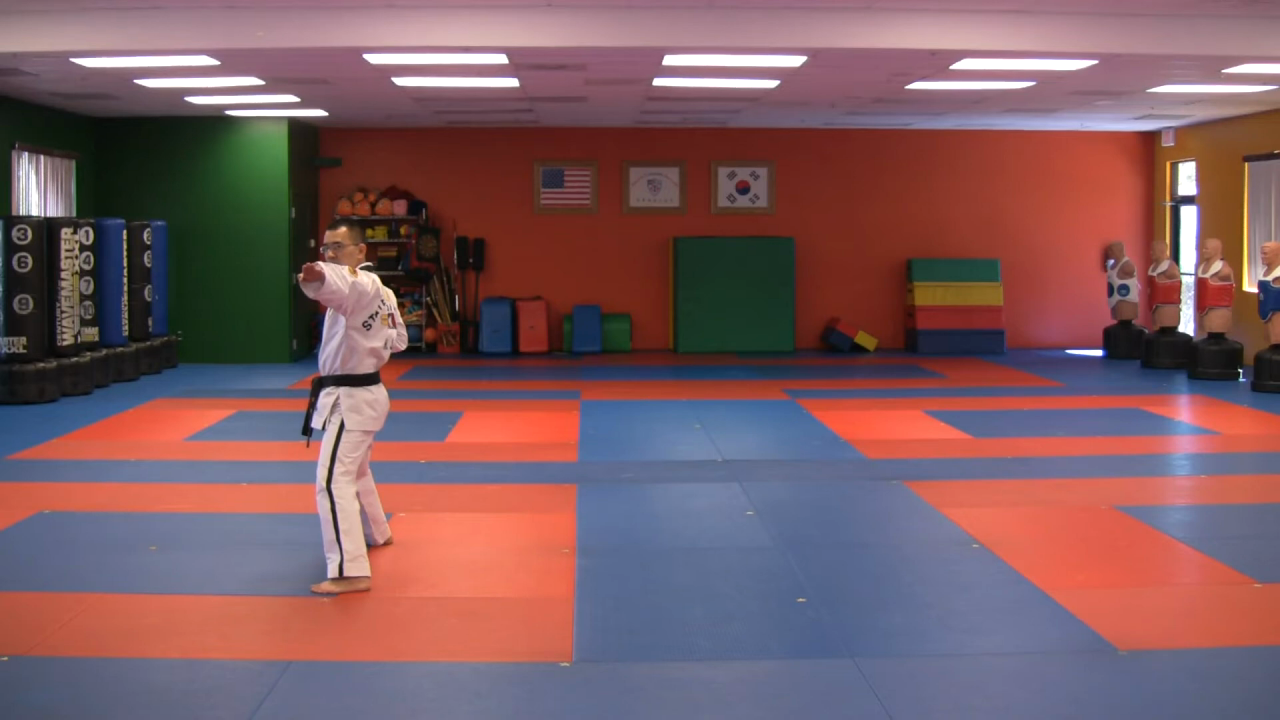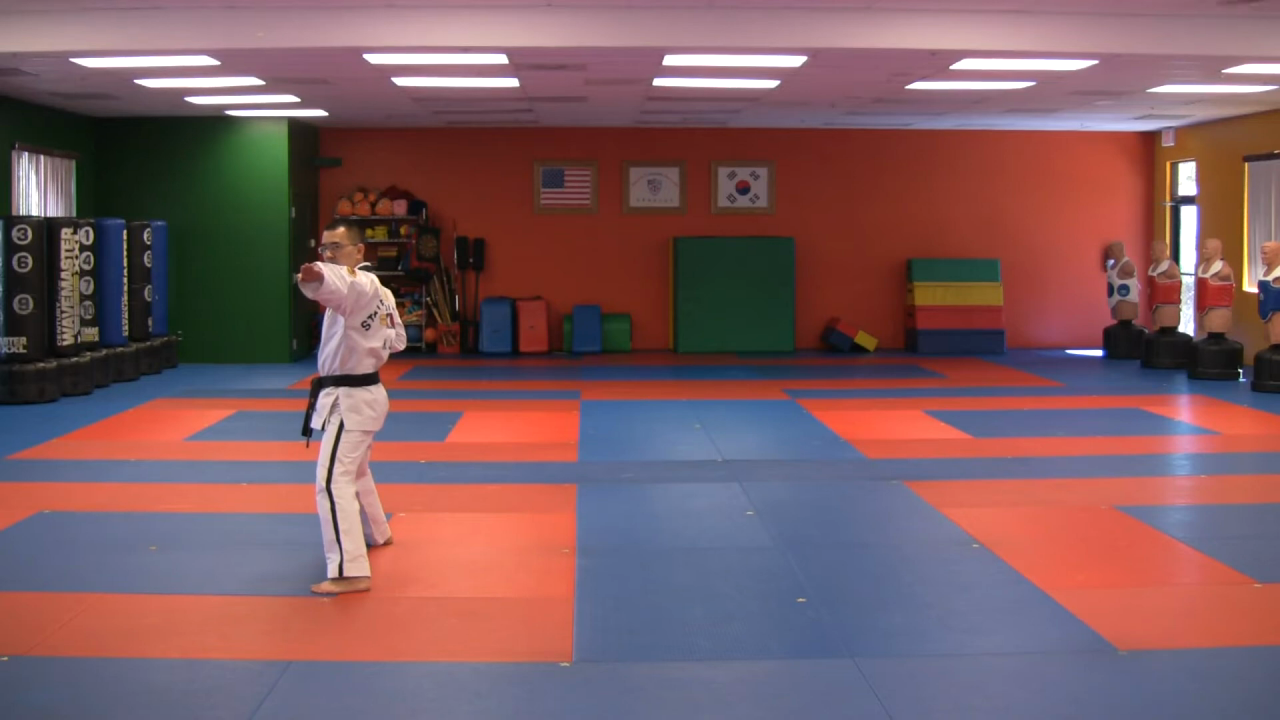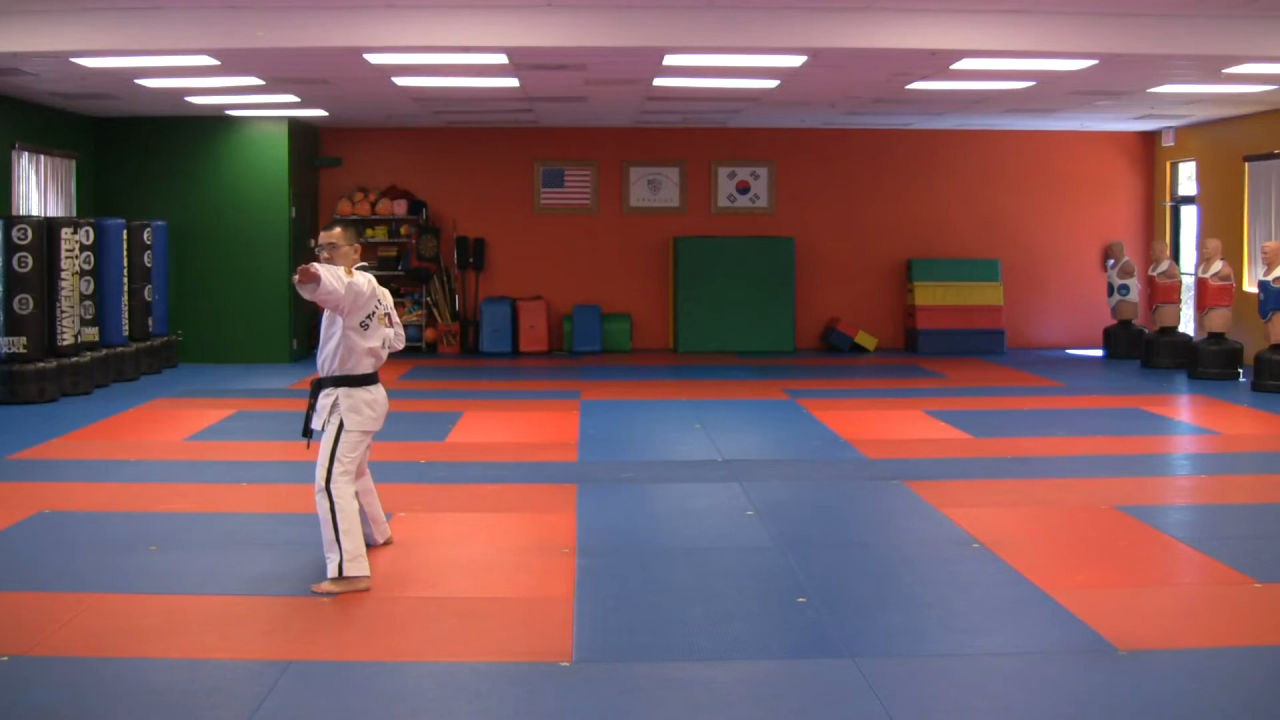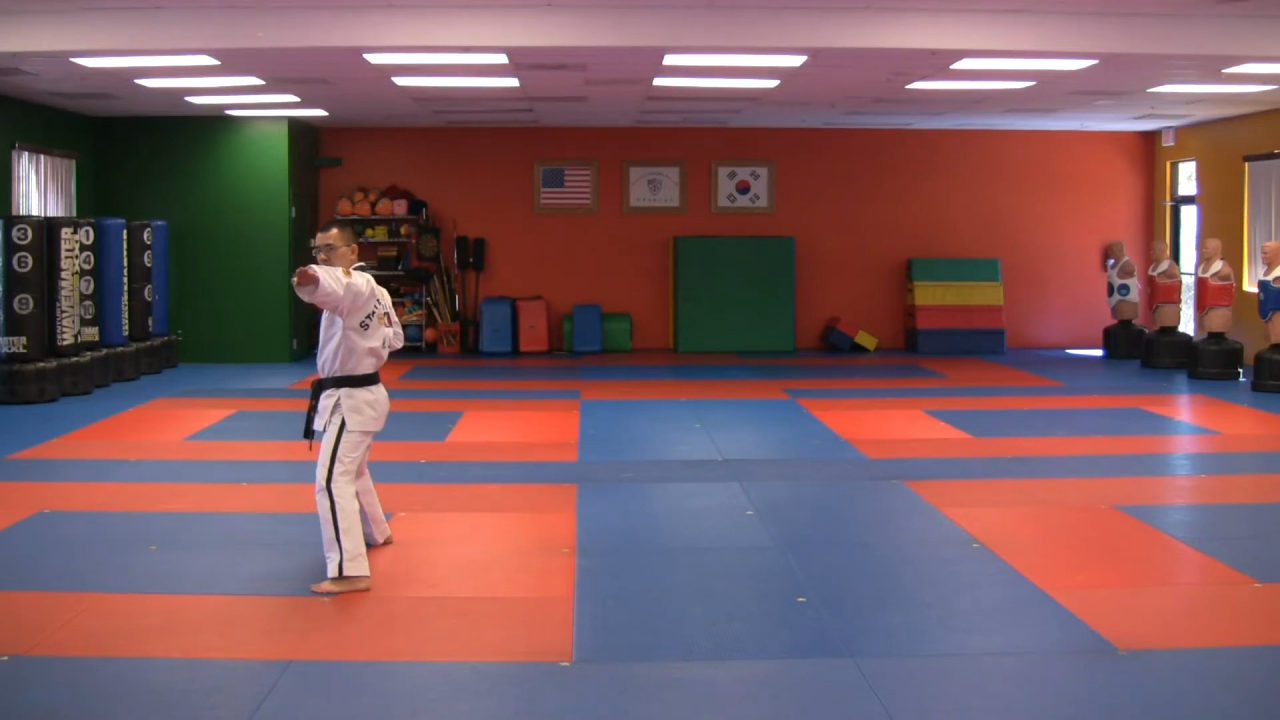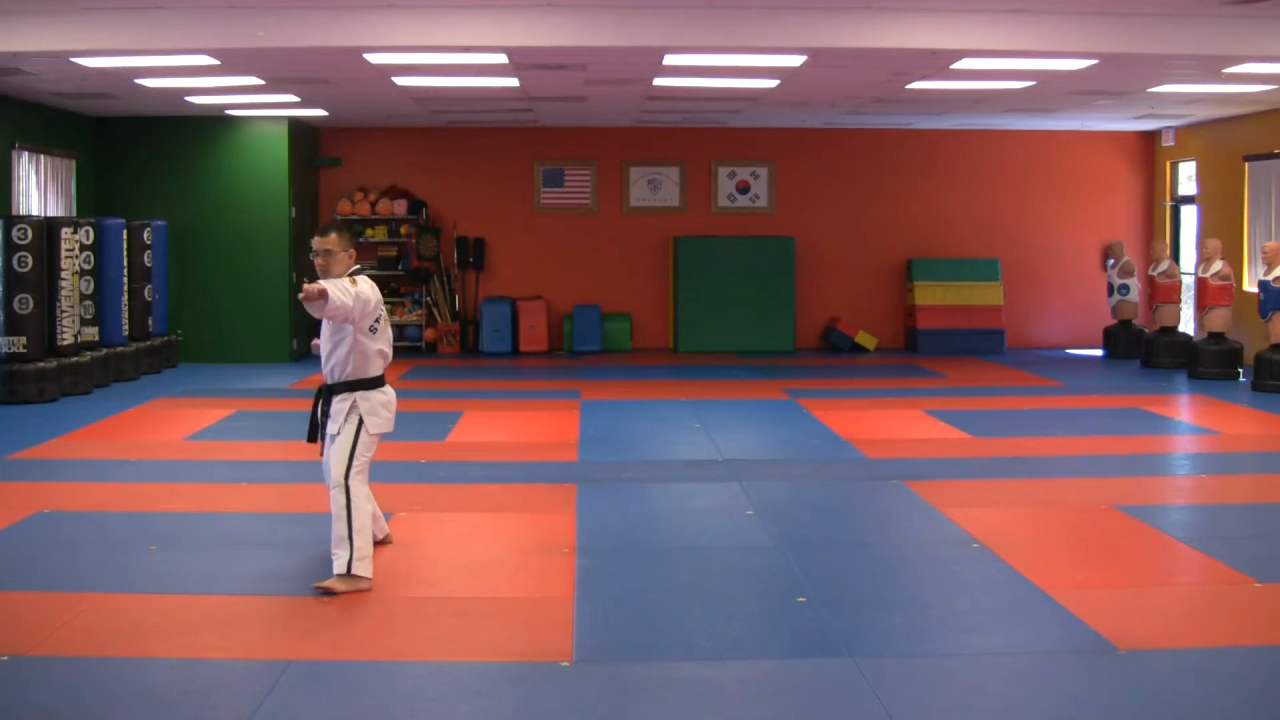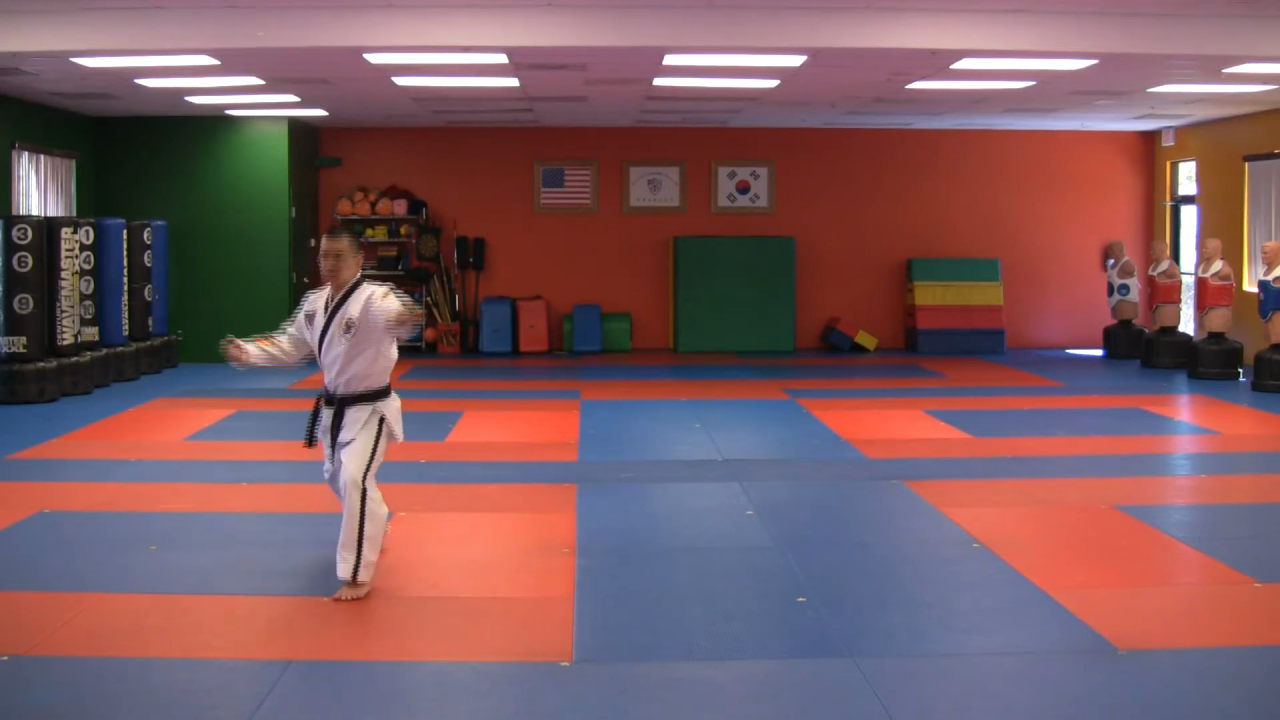
dt=0.4s
person 1, frame 1
left shoulder: (361, 284)
right shoulder: (379, 290)
left elbow: (339, 284)
right elbow: (397, 339)
left wrist: (319, 277)
right wrist: (366, 340)
left hip: (350, 397)
right hip: (363, 392)
left knee: (333, 480)
right knee: (354, 470)
left ankle: (350, 572)
right ankle: (376, 533)
person 1, frame 2
left shoulder: (360, 283)
right shoulder: (378, 290)
left elbow: (338, 284)
right elbow: (396, 339)
left wrist: (317, 277)
right wrist: (366, 341)
left hip: (349, 398)
right hip: (363, 392)
left knee: (333, 480)
right knee: (354, 470)
left ankle: (350, 572)
right ankle: (376, 533)
person 1, frame 3
left shoulder: (358, 284)
right shoulder: (375, 291)
left elbow: (336, 284)
right elbow: (395, 338)
left wrist: (314, 278)
right wrist: (362, 339)
left hip: (349, 398)
right hip: (361, 393)
left knee: (332, 480)
right knee: (353, 470)
left ankle: (350, 572)
right ankle: (376, 533)
person 1, frame 4
left shoulder: (357, 284)
right shoulder: (372, 290)
left elbow: (334, 285)
right elbow: (394, 338)
left wrist: (313, 279)
right wrist: (360, 337)
left hip: (350, 398)
right hip: (360, 393)
left knee: (332, 479)
right knee: (352, 470)
left ankle: (350, 571)
right ankle: (376, 532)
person 1, frame 5
left shoulder: (359, 288)
right shoulder: (357, 287)
left elbow: (342, 299)
left wrist: (320, 294)
right wrist: (330, 346)
left hip: (361, 401)
right hip: (347, 399)
left knee: (344, 477)
right knee: (339, 470)
left ankle: (354, 571)
right ankle: (375, 531)
person 1, frame 6
left shoulder: (375, 297)
right shoulder: (314, 302)
left elbow: (395, 311)
right elbow: (291, 343)
left wrist: (403, 317)
right wrist: (246, 352)
left hip: (370, 411)
right hip: (335, 409)
left knee: (356, 480)
right knee: (338, 477)
left ankle: (356, 576)
right ankle: (372, 525)
